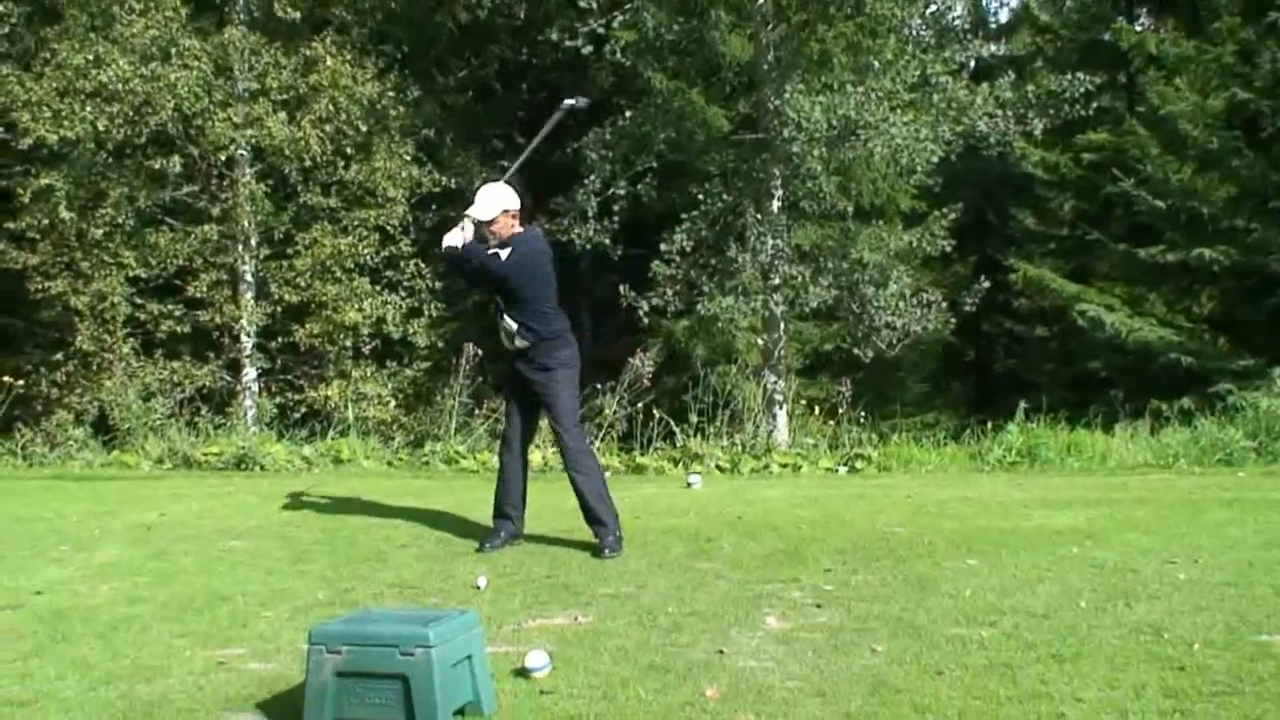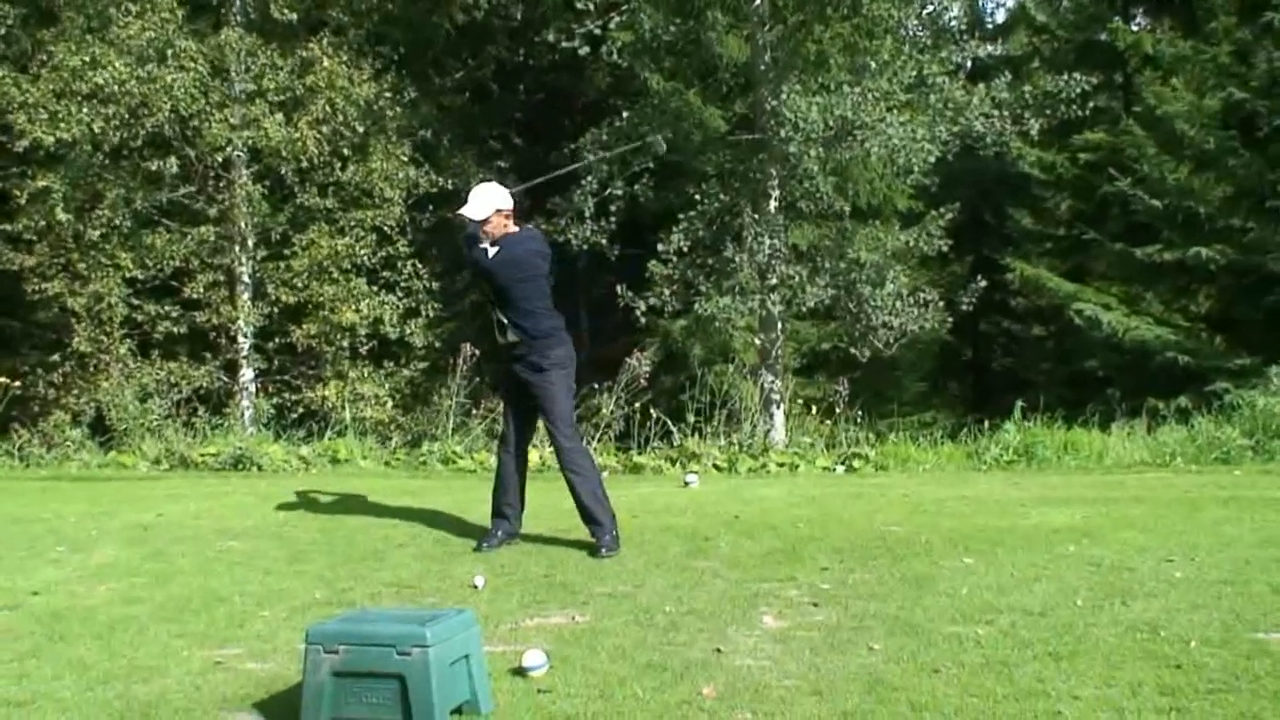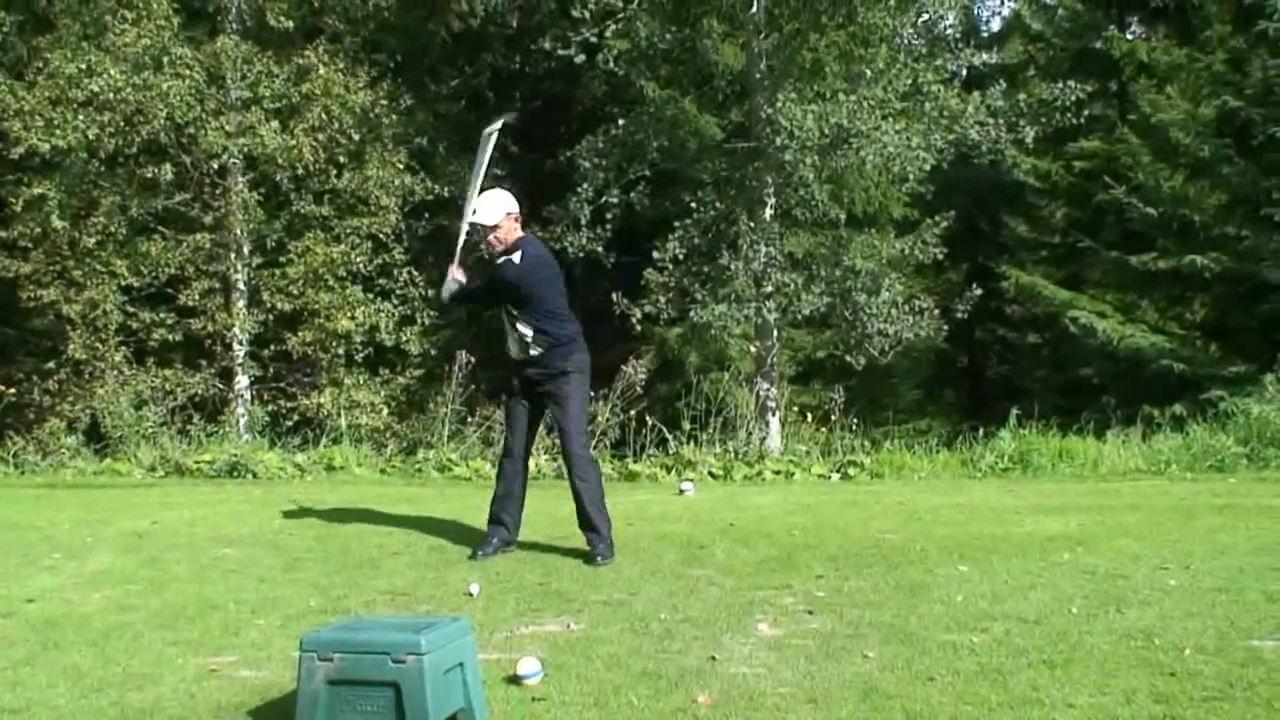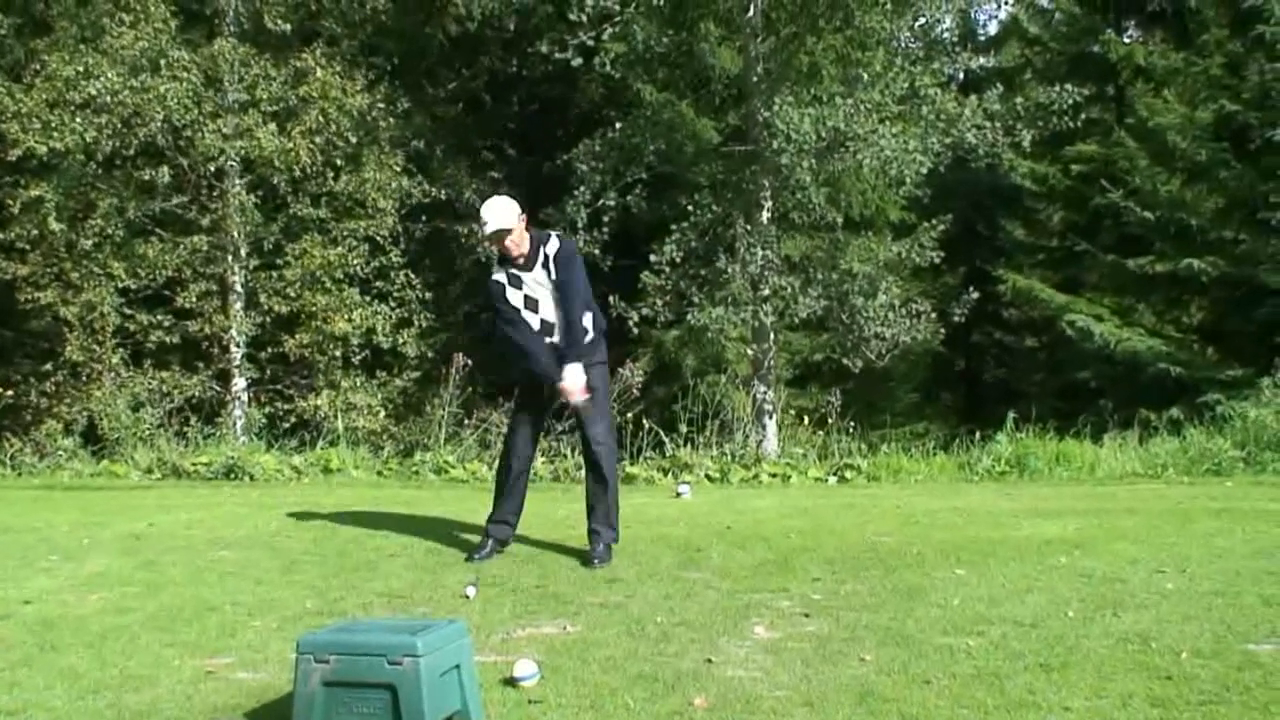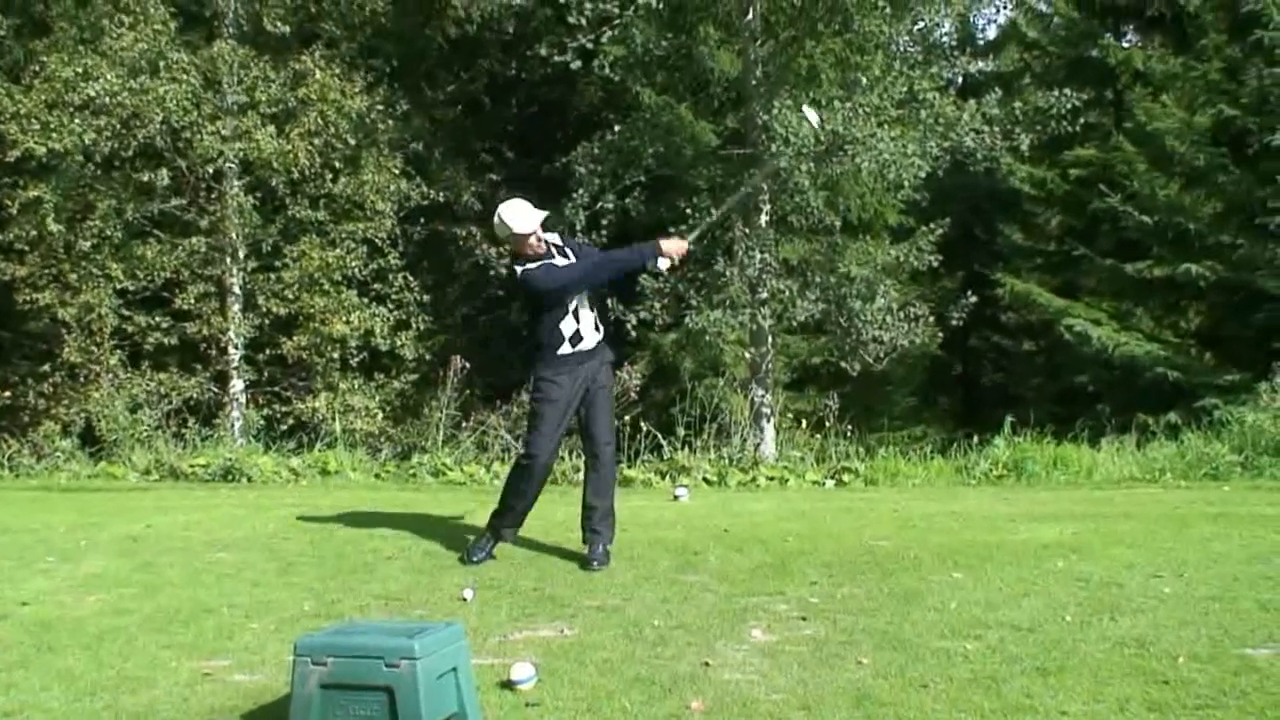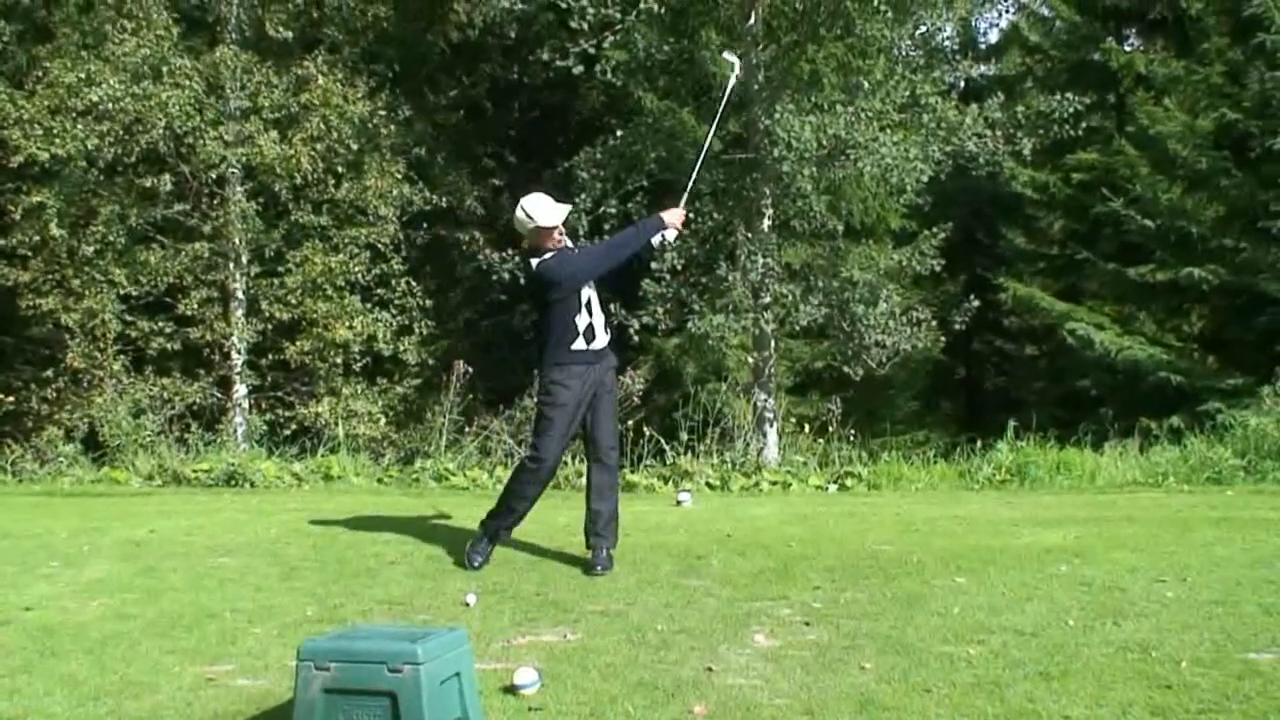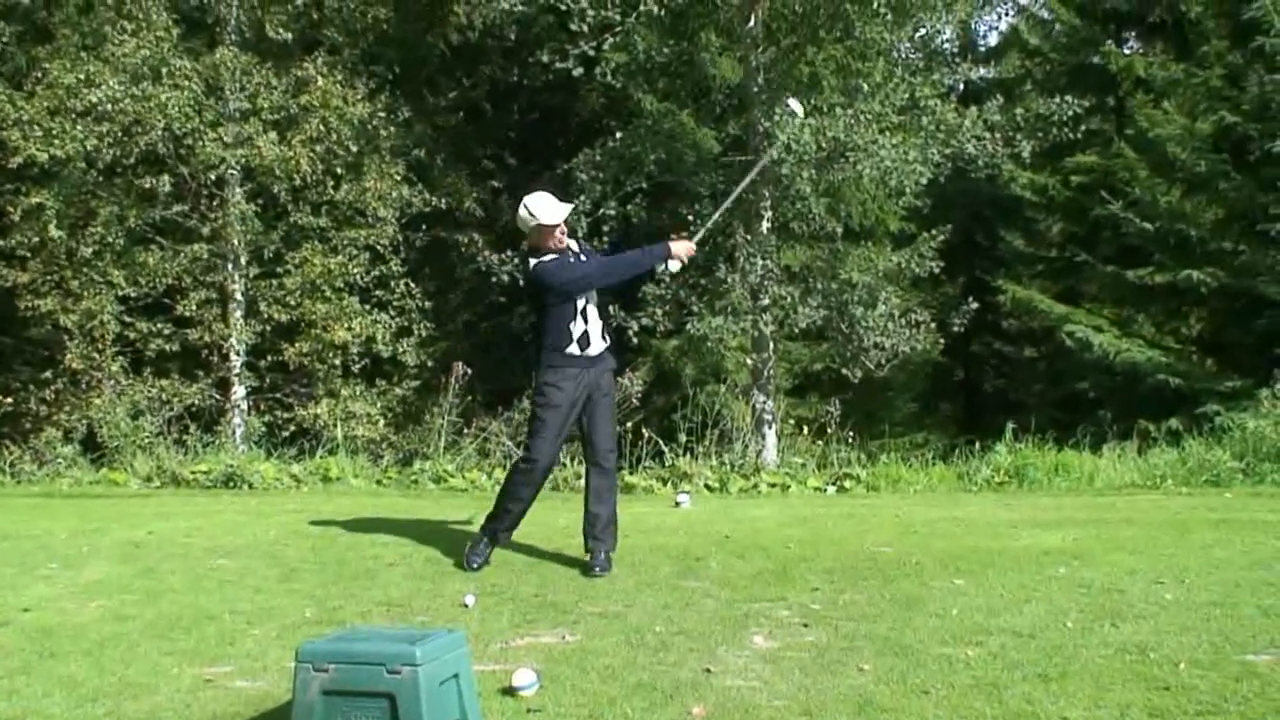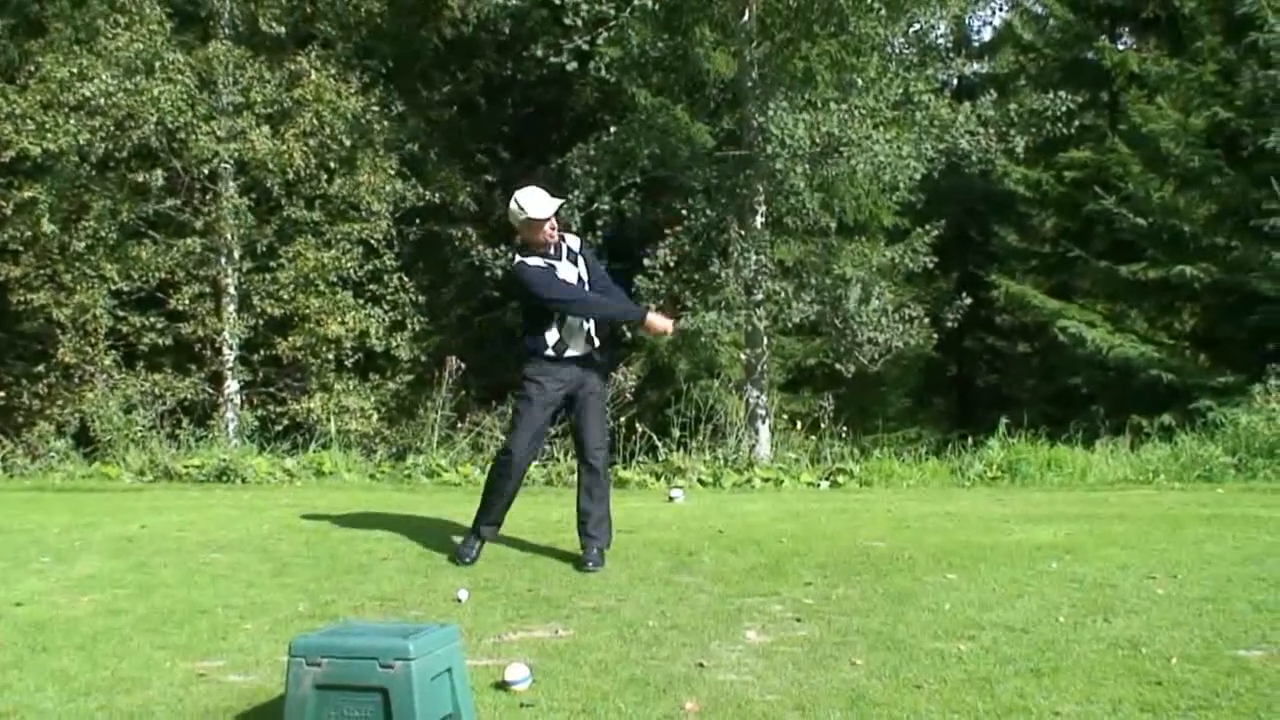
dt=0.2s
person 1, frame 1
left shoulder: (508, 262)
right shoulder: (529, 240)
left elbow: (474, 268)
right elbow: (482, 262)
left wrist: (455, 245)
right wrist: (466, 242)
left hip: (552, 359)
right hip: (523, 359)
left knee: (572, 442)
right knee: (512, 443)
left ankle: (607, 529)
right ankle: (508, 523)
person 1, frame 2
left shoulder: (497, 260)
right shoulder: (530, 238)
left elbow: (472, 243)
left wrist: (473, 228)
left hip: (547, 358)
right hip: (522, 358)
left knee: (566, 441)
right knee: (511, 443)
left ankle: (604, 529)
right ankle: (506, 523)
person 1, frame 3
left shoulder: (519, 267)
right shoulder: (523, 252)
left elbow: (483, 295)
left wrist: (455, 289)
right wrist: (461, 285)
left hip: (563, 365)
right hip: (528, 367)
left knee: (575, 450)
right knee: (514, 451)
left ankle: (599, 537)
right ankle: (502, 530)
person 1, frame 4
left shoulder: (559, 248)
right shoulder: (500, 280)
left elbow: (575, 306)
right elbow: (519, 334)
left wrist: (573, 364)
right wrist: (554, 375)
left hip: (585, 359)
right hip: (541, 370)
left knee: (600, 447)
right knee: (516, 451)
left ankle: (602, 537)
right ankle: (499, 532)
person 1, frame 5
left shoulder: (558, 243)
right shoulder: (529, 276)
left elbow: (599, 261)
right elbow: (594, 270)
left wrist: (651, 252)
right wrist: (653, 249)
left hip: (595, 359)
right hip: (557, 370)
left knee: (601, 450)
right knee: (538, 453)
left ankle: (598, 539)
right ankle: (497, 531)
person 1, frame 6
left shoulder: (562, 245)
right shoulder: (546, 269)
left elbow: (608, 254)
right elbow: (605, 256)
left wrist: (656, 232)
right wrist: (657, 221)
left hip: (601, 362)
right hip: (565, 371)
left knee: (605, 453)
right knee: (544, 457)
left ankle: (601, 545)
right ankle: (493, 531)
person 1, frame 7
left shoulder: (570, 248)
right shoulder: (544, 270)
left elbow: (612, 267)
right elbow: (606, 272)
left wrist: (662, 253)
right wrist: (664, 250)
left hip: (598, 366)
right hip: (561, 373)
left knee: (603, 456)
right knee: (538, 457)
left ankle: (599, 547)
right ankle: (491, 533)
person 1, frame 8
left shoulder: (572, 244)
right shoulder: (526, 269)
left elbow: (604, 287)
right elbow: (580, 302)
left wrist: (638, 314)
right wrist: (642, 317)
left hip: (588, 364)
right hip: (545, 370)
left knee: (595, 453)
right knee: (517, 450)
left ankle: (593, 542)
right ankle: (481, 531)
